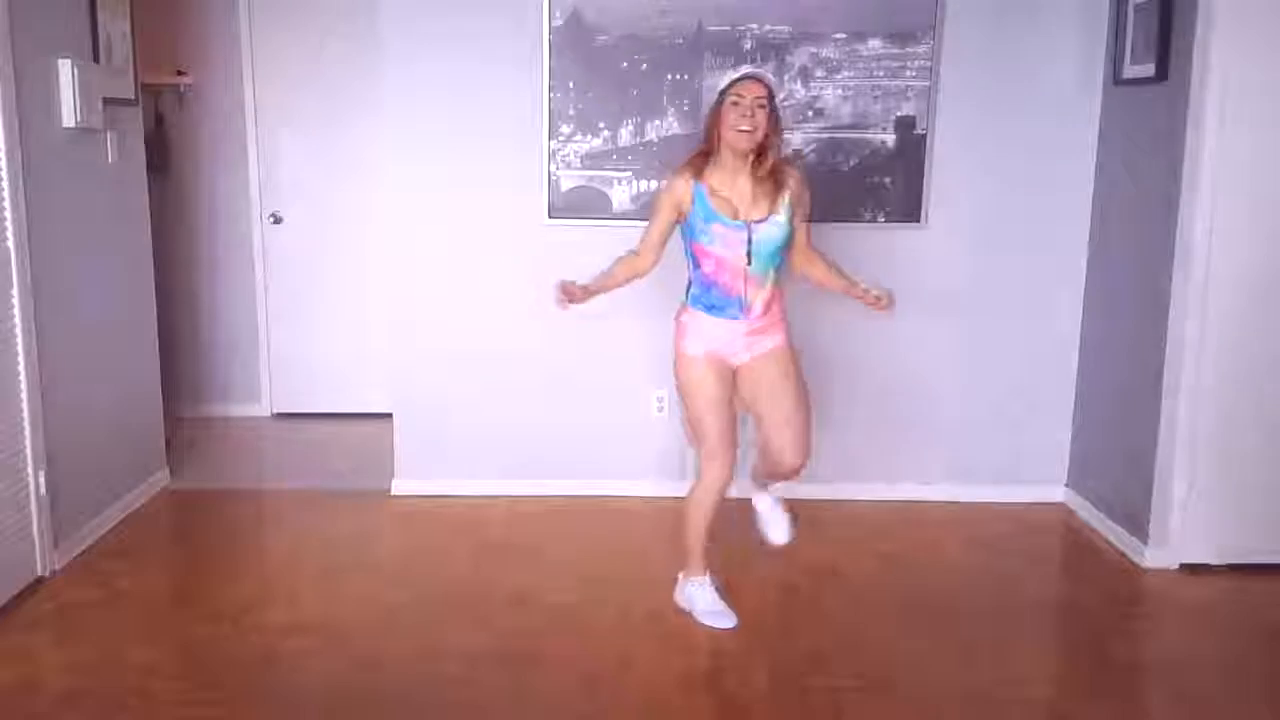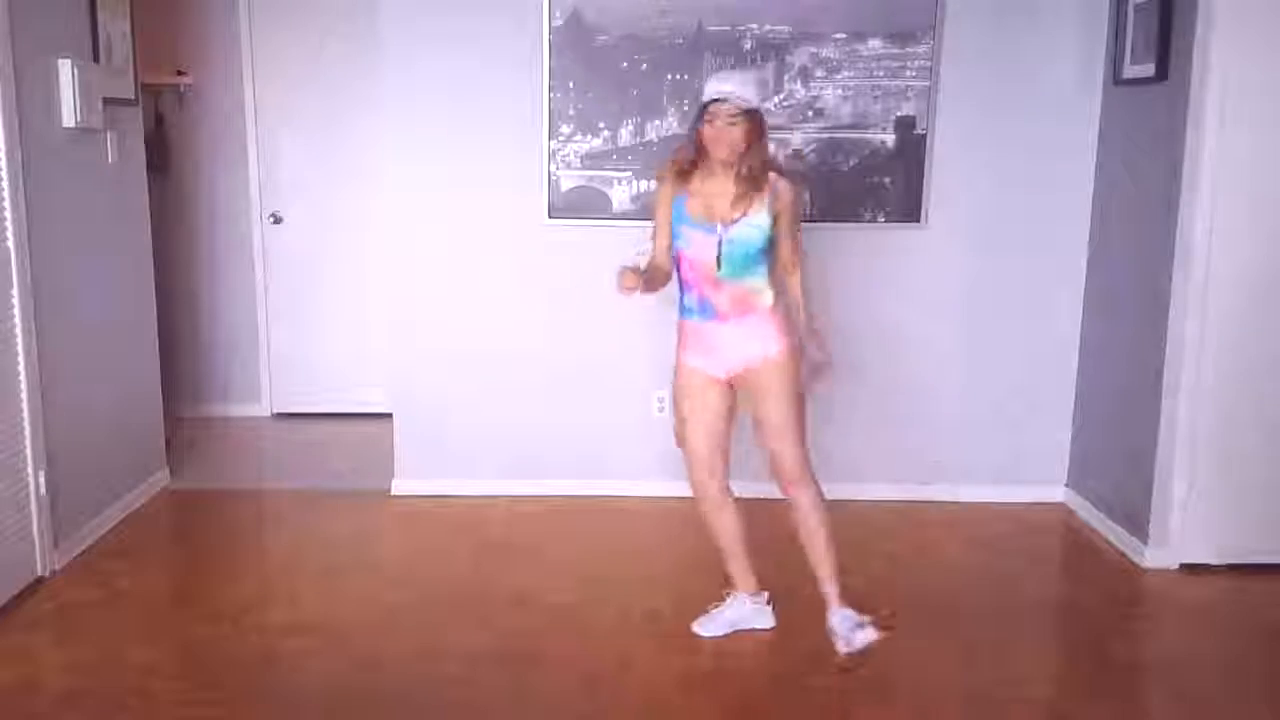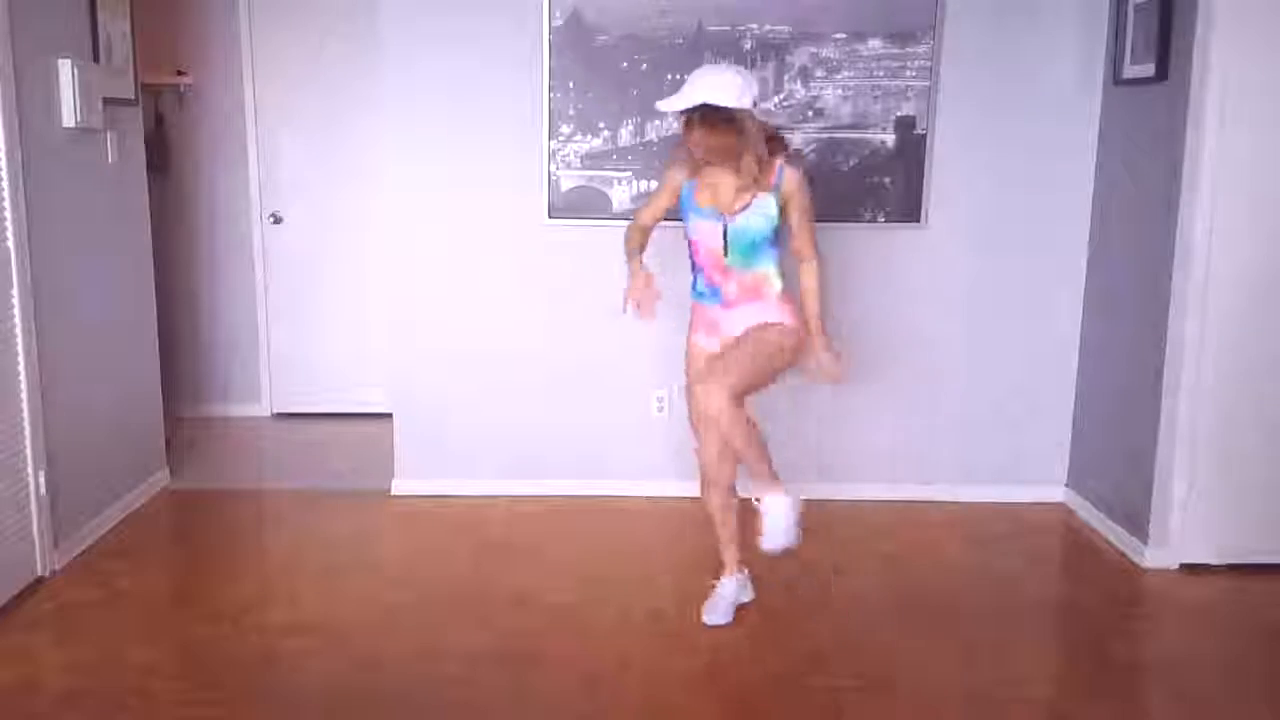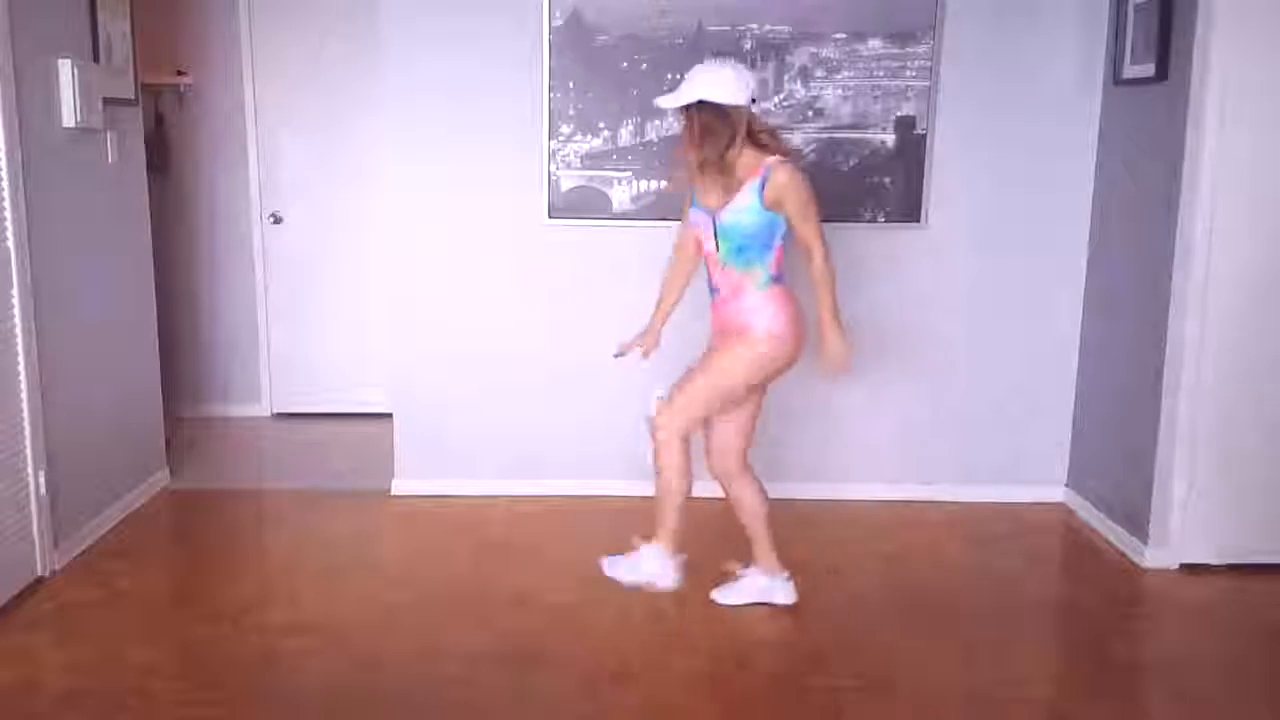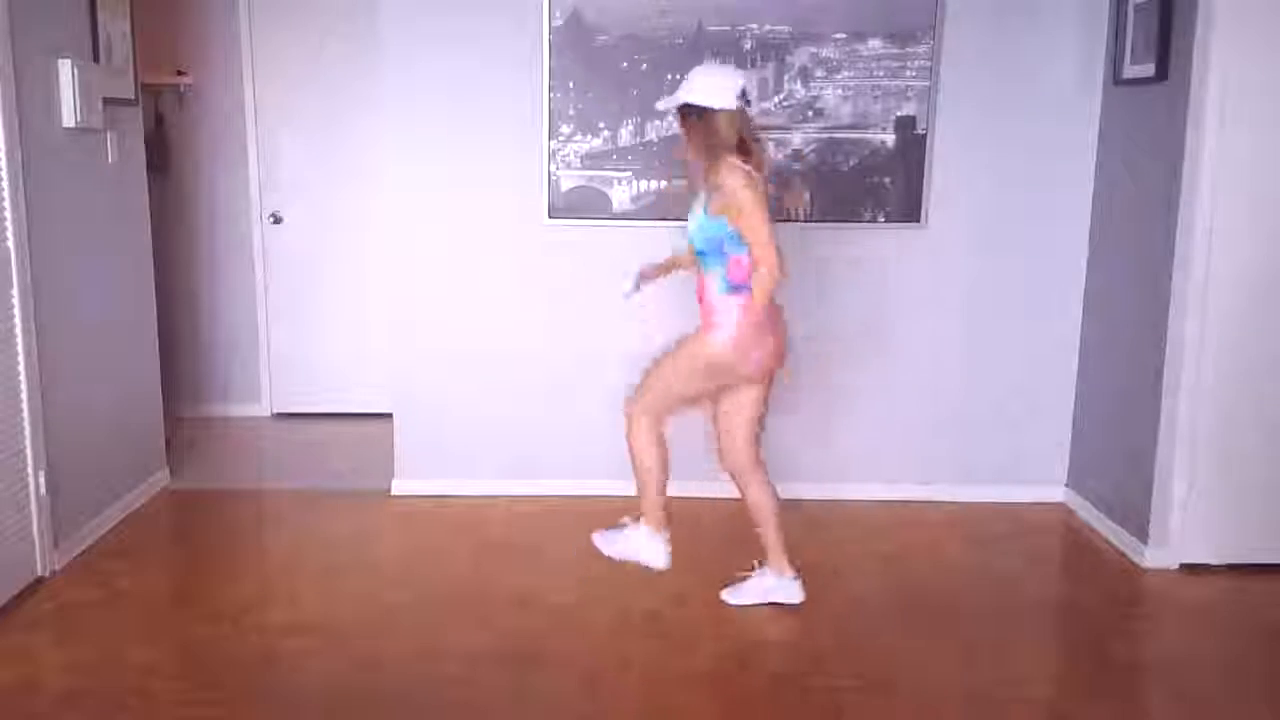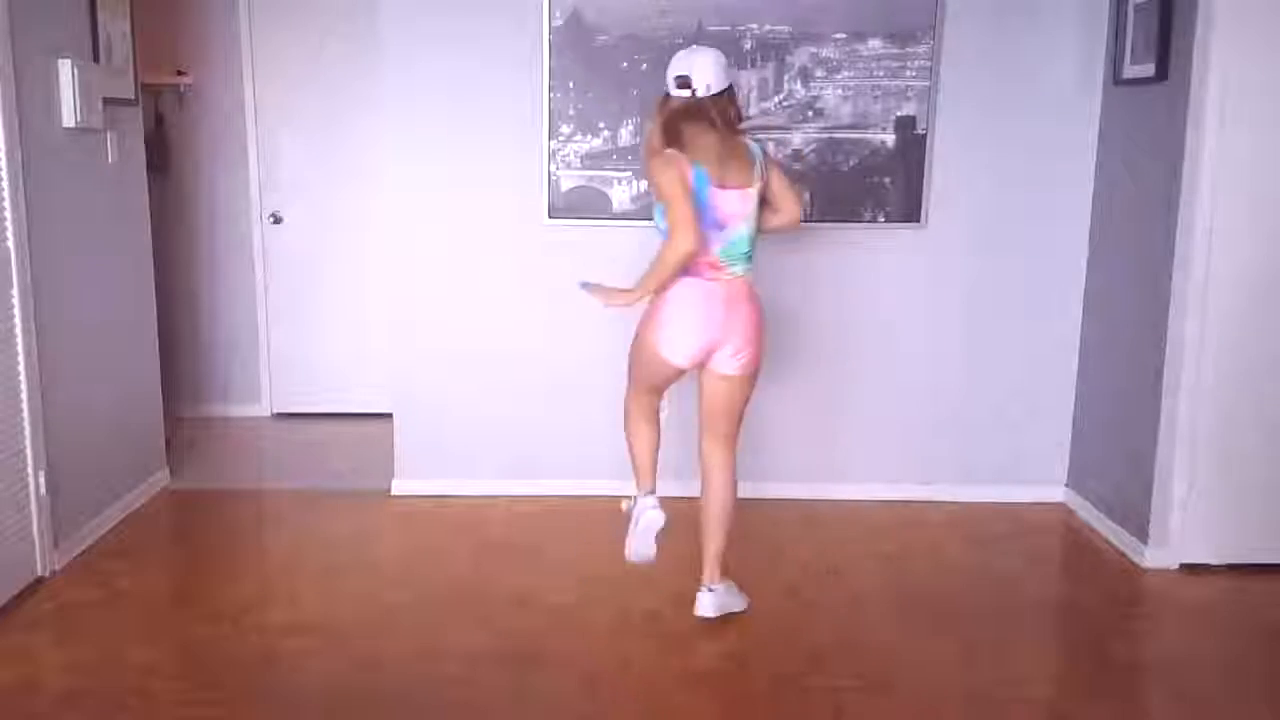
dt=0.2s
person 1, frame 1
left shoulder: (790, 184)
right shoulder: (685, 186)
left elbow: (802, 256)
right elbow: (645, 255)
left wrist: (853, 289)
right wrist: (589, 289)
left hip: (765, 338)
right hip: (703, 340)
left knee: (790, 456)
right knee: (716, 468)
left ankle: (762, 488)
right ankle: (694, 579)
person 1, frame 2
left shoulder: (777, 192)
right shoulder: (674, 190)
left elbow: (788, 269)
right elbow: (662, 267)
left wrist: (806, 339)
right wrist: (639, 277)
left hip: (764, 345)
right hip: (699, 350)
left knee: (793, 471)
right knee: (707, 483)
left ankle: (837, 608)
right ankle: (747, 598)
person 1, frame 3
left shoulder: (783, 178)
right shoulder: (684, 175)
left elbow: (806, 258)
right elbow: (641, 223)
left wrist: (816, 334)
right wrist: (636, 265)
left hip: (770, 323)
right hip: (709, 329)
left knee: (714, 391)
right knee: (713, 466)
left ankle: (773, 489)
right ankle: (732, 575)
person 1, frame 4
left shoulder: (777, 175)
right shoulder: (702, 177)
left elbow: (816, 251)
right elbow: (684, 257)
left wrist: (831, 326)
right wrist: (655, 326)
left hip: (765, 329)
right hip: (730, 328)
left knee: (669, 423)
right knee: (726, 458)
left ankle: (660, 553)
right ankle: (768, 573)
person 1, frame 5
left shoulder: (731, 180)
right shoulder: (726, 176)
left elbow: (769, 264)
left wrist: (751, 336)
right wrist: (670, 263)
left hip: (735, 331)
right hip: (735, 329)
left knee: (642, 409)
right knee: (740, 457)
left ankle: (651, 532)
right ankle: (778, 573)
person 1, frame 6
left shoulder: (668, 161)
right shoulder: (753, 156)
left elbow: (683, 244)
right elbow: (790, 213)
left wrist: (638, 292)
left hip: (685, 312)
right hip: (739, 314)
left knee: (641, 401)
right knee: (719, 452)
left ankle: (647, 504)
right ankle: (714, 586)
